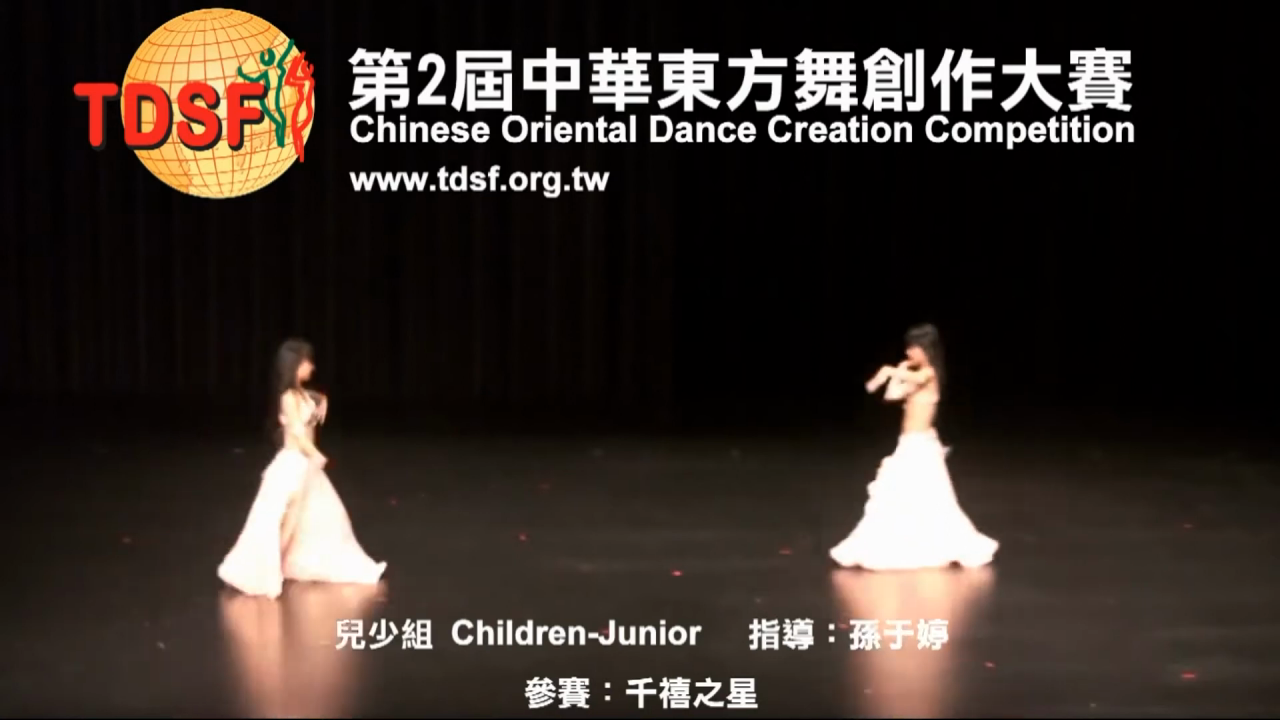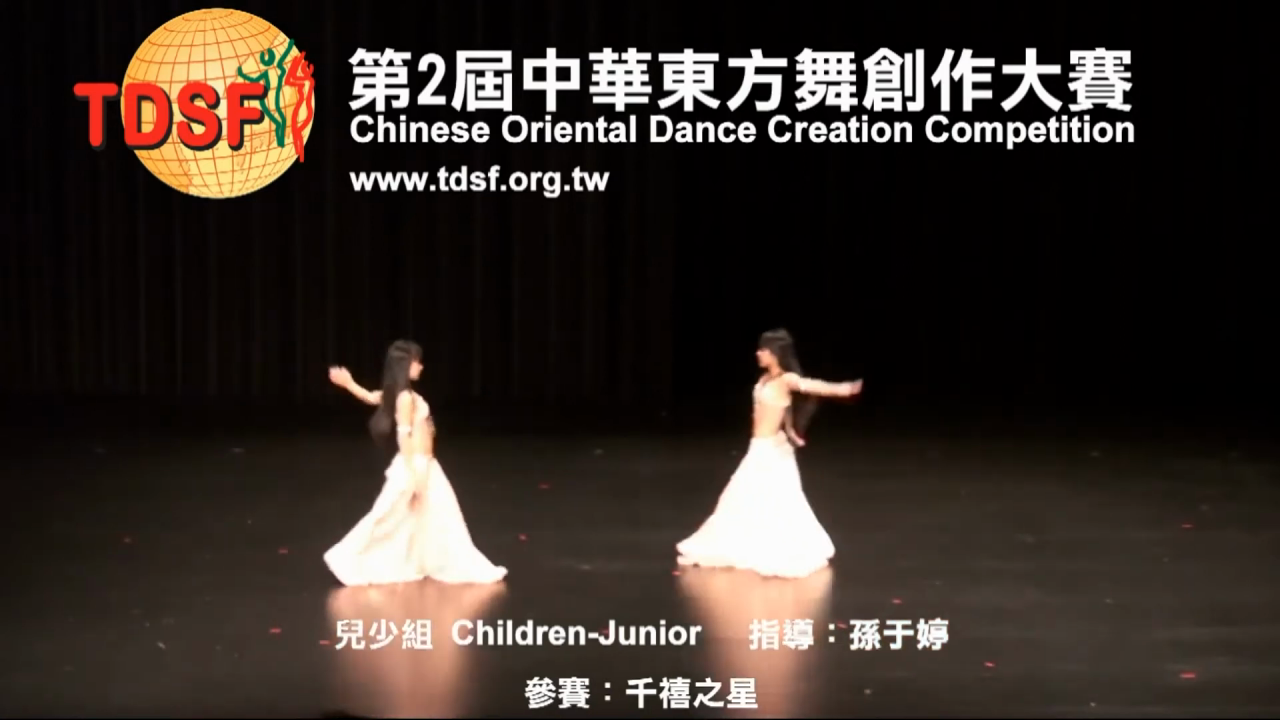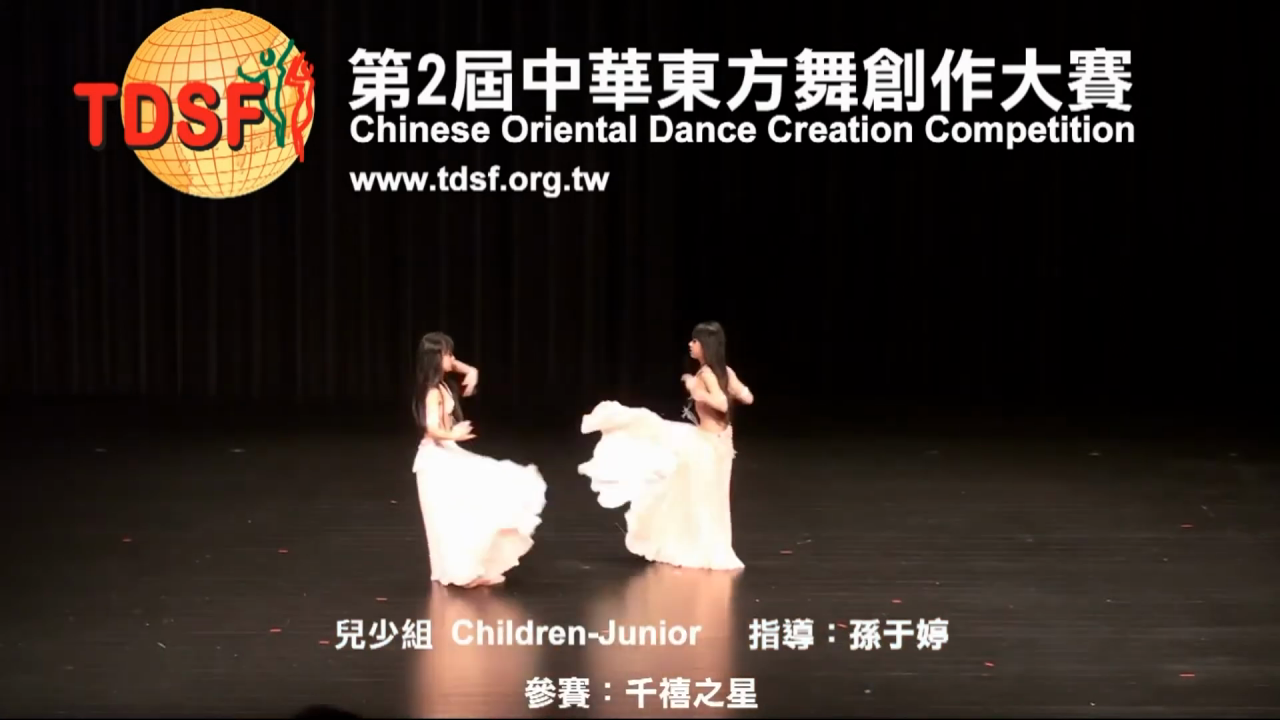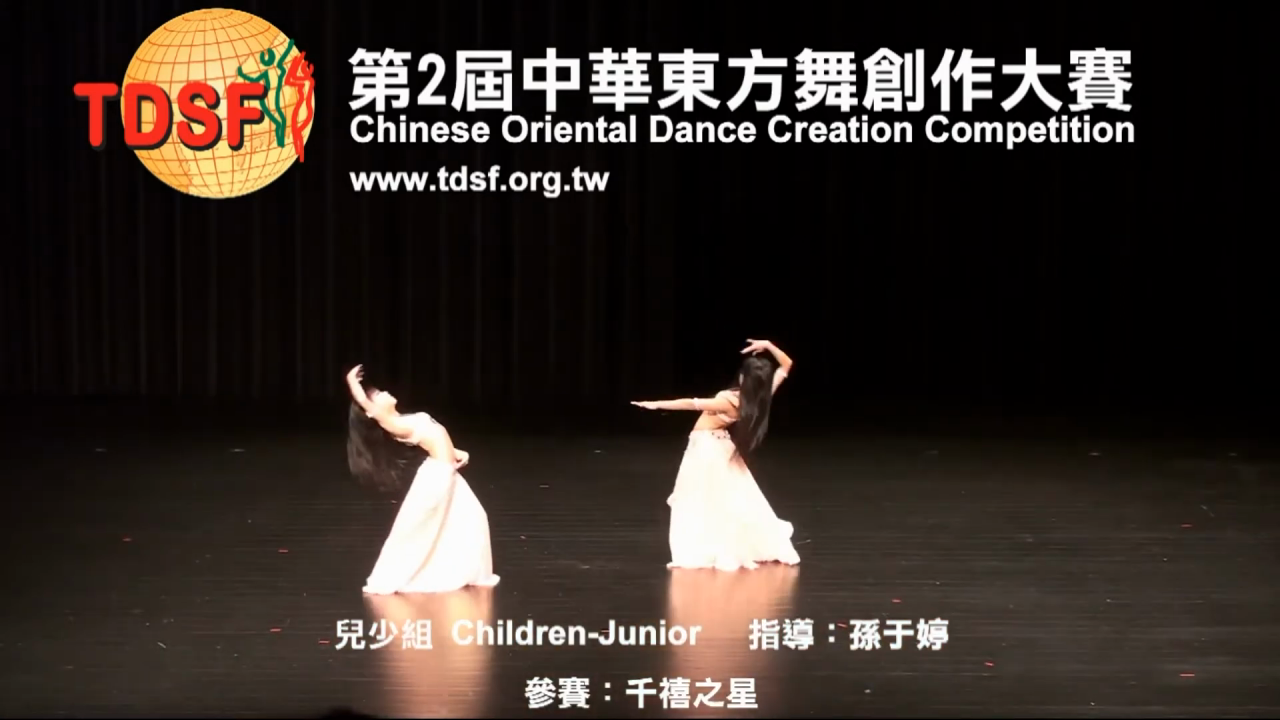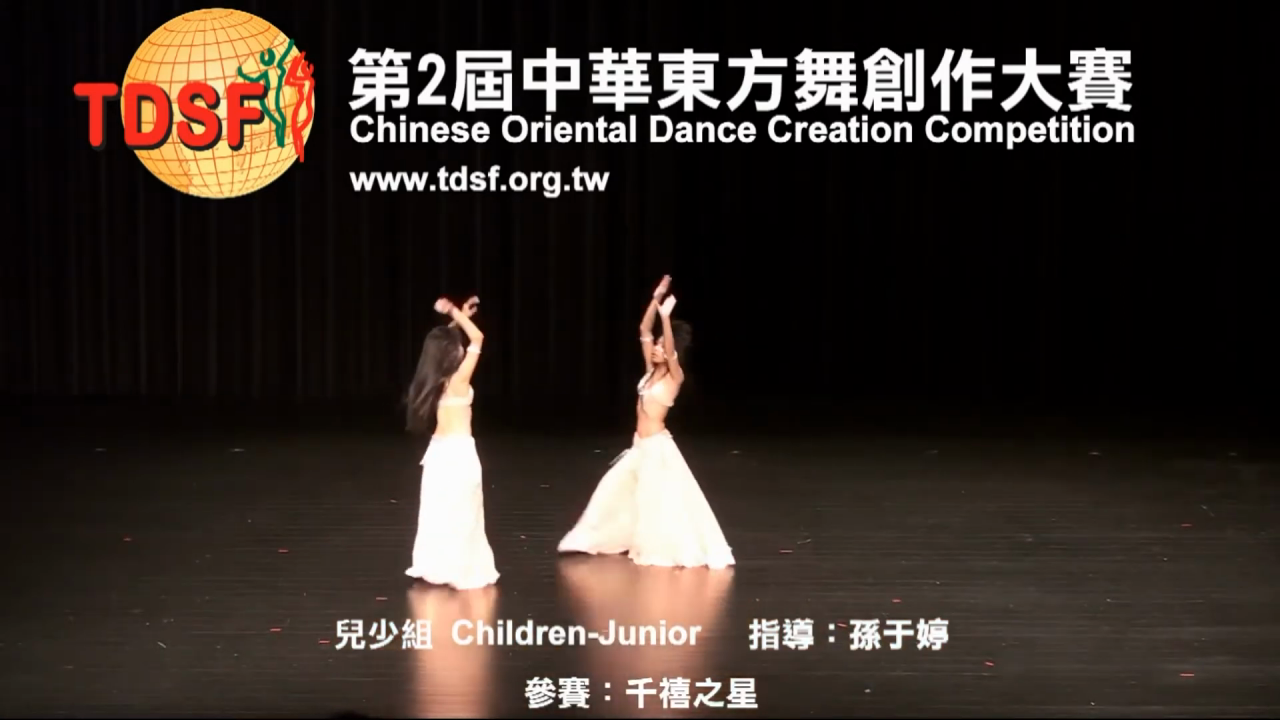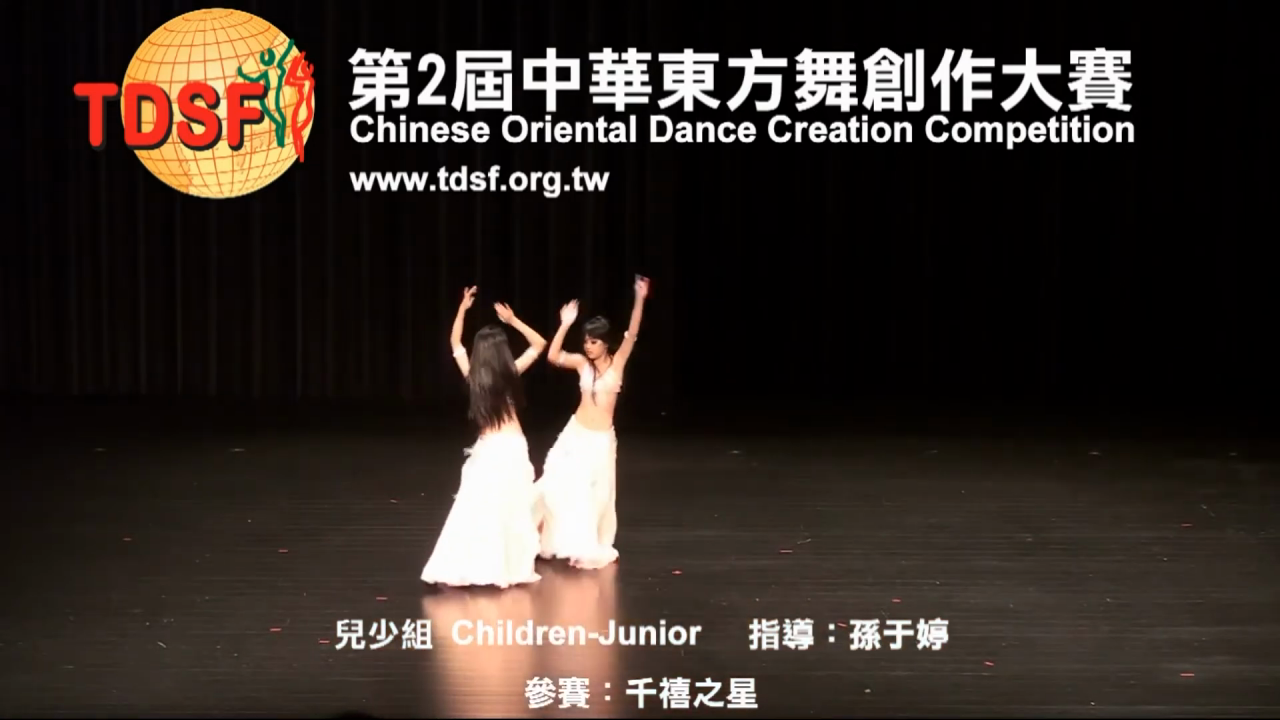
dt=0.7s
person 1, frame 1
left shoulder: (301, 393)
right shoulder: (289, 397)
right elbow: (297, 434)
left wrist: (320, 402)
right wrist: (315, 454)
left hip: (305, 464)
right hip: (293, 463)
left knee: (325, 515)
right knee: (274, 519)
left ankle: (335, 567)
right ankle: (255, 577)
person 1, frame 2
left shoulder: (396, 393)
right shoulder: (405, 397)
left elbow: (371, 397)
right elbow: (404, 437)
right wrist: (410, 476)
left hip: (423, 464)
right hip: (414, 465)
left knee: (443, 516)
right knee: (391, 517)
right ankle: (354, 564)
person 1, frame 3
left shoulder: (439, 381)
right shoulder: (432, 391)
left elbow: (456, 364)
right elbow: (434, 430)
left wrist: (471, 371)
right wrist: (453, 434)
left hip: (446, 453)
right hip: (436, 456)
right knee: (448, 515)
right ankle: (458, 569)
person 1, frame 4
left shoulder: (404, 421)
right shoulder: (390, 425)
right elbow: (364, 403)
left wrist: (455, 452)
right wrist: (353, 381)
left hip: (445, 471)
right hip: (437, 473)
left knee: (471, 518)
right knee: (416, 526)
left ankle: (469, 572)
right ankle: (389, 578)
person 1, frame 5
left shoulder: (436, 378)
right shoulder: (458, 380)
left elbow: (448, 340)
right elbow: (476, 340)
left wrist: (458, 315)
right wrist: (455, 312)
left hip: (440, 449)
right hip: (458, 451)
left knee: (442, 512)
right knee: (460, 512)
left ankle: (440, 565)
right ankle: (454, 570)
person 1, frame 6
left shoulder: (473, 376)
right shoulder: (509, 373)
left elbow: (455, 342)
right elbow: (539, 343)
left wrist: (462, 309)
right wrist: (513, 320)
left hip: (488, 451)
right hip: (515, 450)
left knee: (471, 511)
right knee: (512, 512)
left ankle: (460, 569)
right ankle: (509, 570)
person 2, frame 1
left shoulder: (929, 375)
right shoulder: (915, 376)
left elbow: (910, 377)
right elbow: (892, 394)
left wrist: (887, 371)
right wrist: (896, 372)
left hip: (918, 446)
right hip: (910, 445)
right knee: (900, 499)
person 2, frame 2
left shoulder: (787, 380)
right shoulder: (766, 378)
left elbow: (812, 386)
left wrist: (841, 388)
right wrist: (793, 434)
left hip: (771, 449)
right hip: (761, 449)
person 2, frame 3
left shoulder: (707, 374)
right shoulder: (723, 371)
left elbow: (722, 404)
right elbow: (748, 398)
left wrist: (697, 391)
left hip: (708, 442)
right hip: (709, 438)
left knee: (702, 499)
left ankle: (710, 556)
person 2, frame 4
left shoulder: (732, 403)
right shoulder: (764, 395)
left elbow: (693, 404)
right elbow: (787, 366)
left wrist: (656, 404)
right wrist: (768, 348)
left hip: (705, 446)
right hip: (718, 445)
left knee: (701, 502)
right knee: (735, 499)
left ankle: (701, 555)
person 2, frame 5
left shoulder: (675, 376)
right shoulder: (651, 370)
left elbow: (673, 349)
right elbow: (644, 330)
left wrist: (666, 317)
right wrist: (656, 300)
left hip: (657, 447)
right hip: (640, 445)
left knee: (667, 500)
right knee: (614, 491)
left ankle: (696, 552)
person 2, frame 6
left shoulder: (618, 363)
right shoulder: (583, 363)
left elbow: (631, 334)
right elbow: (554, 355)
left wrist: (640, 299)
right wrist: (566, 325)
left hip: (601, 440)
right hip: (574, 433)
left knee: (598, 495)
right knee: (560, 487)
left ankle: (586, 547)
